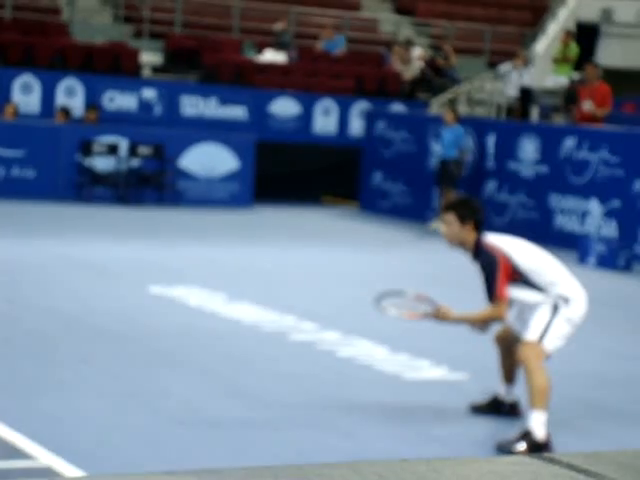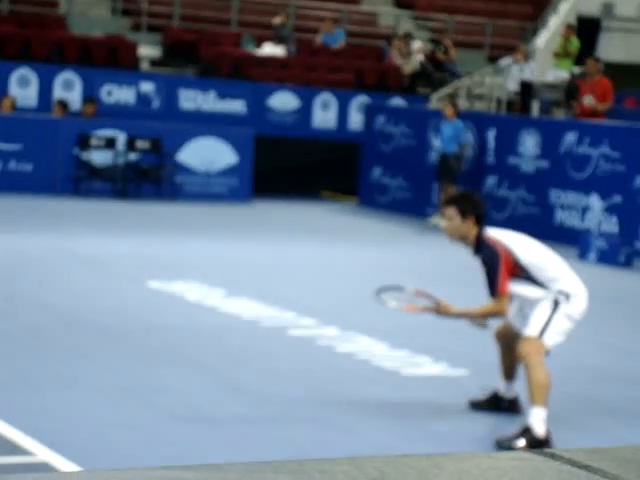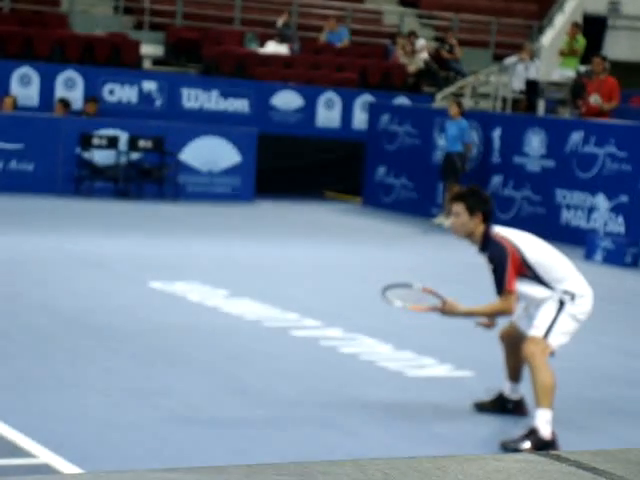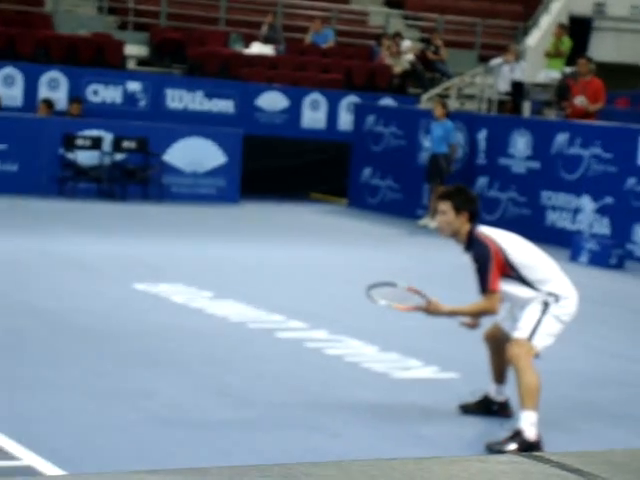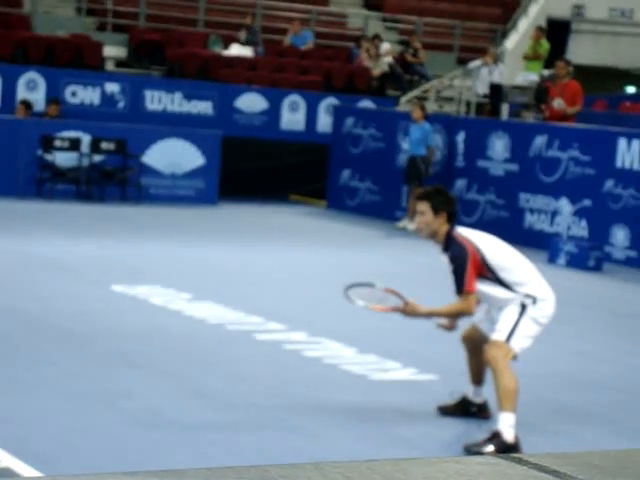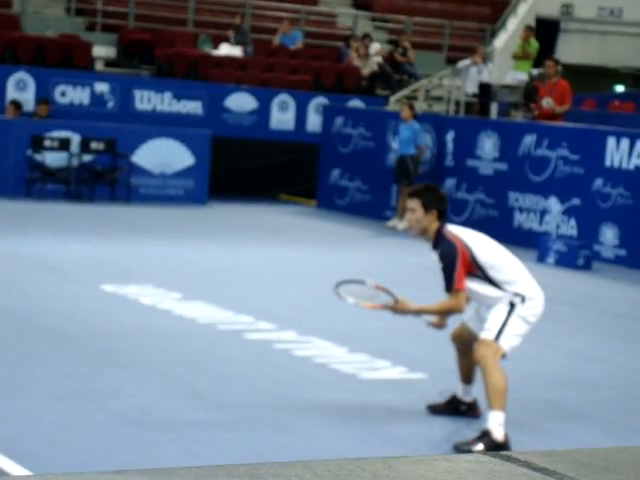
dt=0.2s
person 1, frame 1
left shoulder: (489, 256)
right shoulder: (488, 244)
left elbow: (499, 311)
right elbow: (504, 300)
left wrist: (454, 317)
right wrist: (486, 318)
left hip: (564, 300)
right hip: (544, 296)
left knee: (529, 353)
right knee: (505, 339)
left ankle: (538, 435)
right ankle: (506, 401)
person 1, frame 2
left shoulder: (490, 250)
right shoulder: (489, 239)
left elbow: (501, 306)
right elbow: (505, 296)
left wrist: (455, 312)
right wrist: (488, 312)
left hip: (565, 295)
right hip: (545, 292)
left knee: (529, 349)
right knee: (505, 335)
left ankle: (538, 431)
right ankle: (507, 397)
person 1, frame 3
left shoulder: (498, 248)
right shoulder: (495, 238)
left elbow: (508, 305)
right elbow: (512, 295)
left wrist: (461, 311)
right wrist: (493, 314)
left hip: (569, 296)
right hip: (550, 293)
left knee: (534, 350)
right knee: (510, 336)
left ankle: (544, 433)
right ankle: (512, 399)
person 1, frame 4
left shoulder: (481, 247)
right shoulder: (479, 237)
left elbow: (491, 304)
right elbow: (495, 295)
left wrist: (445, 310)
right wrist: (477, 314)
left hip: (553, 297)
right hip: (533, 294)
left knee: (518, 352)
right knee: (494, 338)
left ankle: (528, 435)
right ankle: (497, 401)
person 1, frame 5
left shoulder: (459, 248)
right shoulder: (458, 238)
left elbow: (468, 305)
right elbow: (473, 294)
left wrist: (422, 312)
right wrist: (454, 316)
left hip: (532, 300)
right hip: (511, 296)
left knee: (496, 354)
right knee: (472, 339)
left ankle: (507, 436)
right ankle: (475, 402)
person 1, frame 6
left shoulder: (449, 246)
right shoulder: (448, 237)
left elbow: (457, 303)
right elbow: (463, 290)
left wrist: (412, 309)
right wrist: (444, 314)
left hip: (520, 298)
right hip: (501, 295)
left knee: (485, 353)
right knee: (461, 338)
left ankle: (496, 435)
right ankle: (465, 401)
person 2, frame 1
left shoulder: (459, 130)
right shoulder: (444, 129)
left elbow: (463, 148)
left wrist: (461, 164)
right wrist: (441, 159)
left hip: (454, 162)
right hip: (444, 161)
left knee: (450, 190)
right knee: (443, 190)
person 2, frame 2
left shoulder: (458, 125)
right shoulder: (443, 124)
left elbow: (462, 143)
left wrist: (460, 158)
right wrist: (441, 153)
left hip: (453, 156)
right hip: (443, 156)
left knee: (450, 186)
right knee: (443, 185)
right ankle: (441, 213)
person 2, frame 3
left shoulder: (463, 124)
right shoulder: (448, 123)
left elbow: (468, 143)
left wrist: (464, 158)
right wrist: (447, 152)
left hip: (458, 156)
right hip: (448, 155)
left knee: (454, 186)
right knee: (447, 185)
right ankle: (445, 214)
person 2, frame 4
left shoulder: (448, 125)
right shoulder: (433, 124)
left elbow: (452, 144)
left wrist: (450, 160)
right wrist: (433, 153)
left hip: (443, 157)
right hip: (433, 156)
left knee: (440, 188)
right knee: (433, 187)
right ankle: (430, 215)
person 2, frame 5
left shoulder: (426, 127)
right shoulder: (412, 126)
left elbow: (431, 147)
left wrist: (428, 162)
right wrist: (410, 156)
left hip: (421, 160)
right hip: (412, 159)
left knee: (418, 190)
right knee: (411, 189)
right ankle: (409, 218)
person 2, frame 6
left shoulder: (415, 127)
right shoulder: (401, 125)
left elbow: (420, 146)
left wrist: (417, 161)
right wrist: (399, 156)
left hip: (410, 159)
right hip: (401, 158)
left knee: (407, 190)
right knee: (401, 189)
left ankle: (406, 219)
right ankle: (398, 217)
